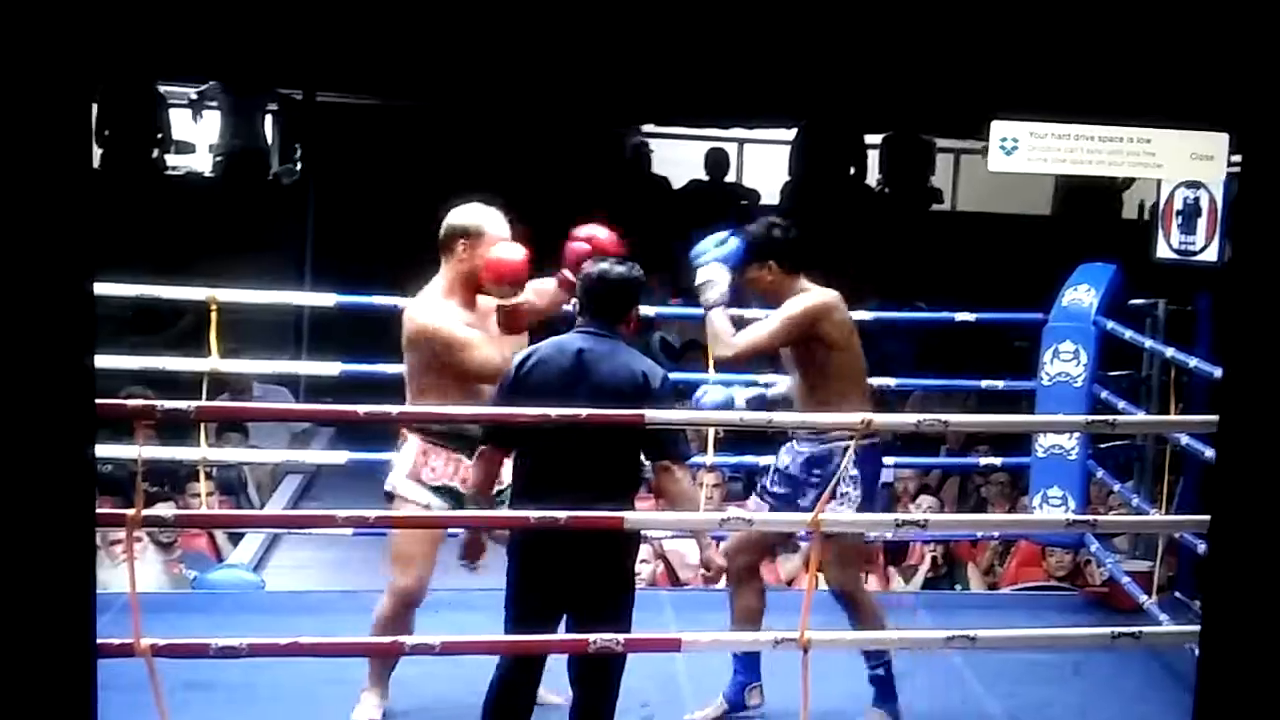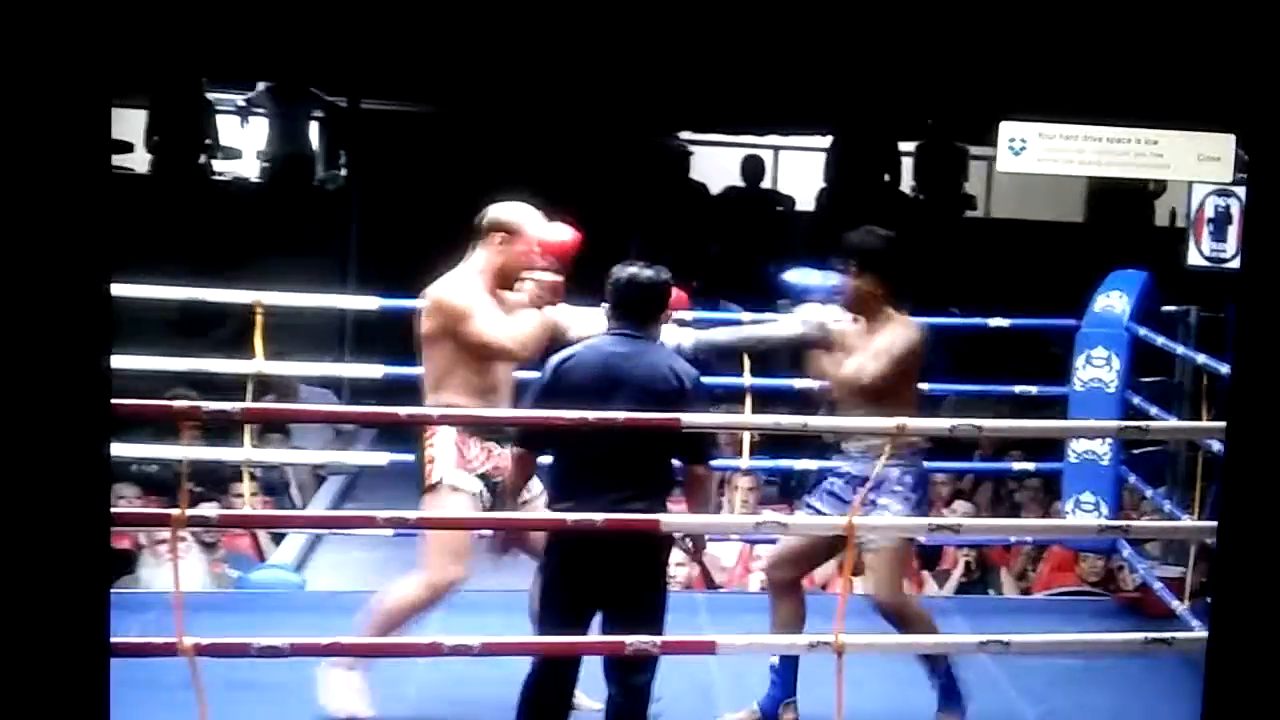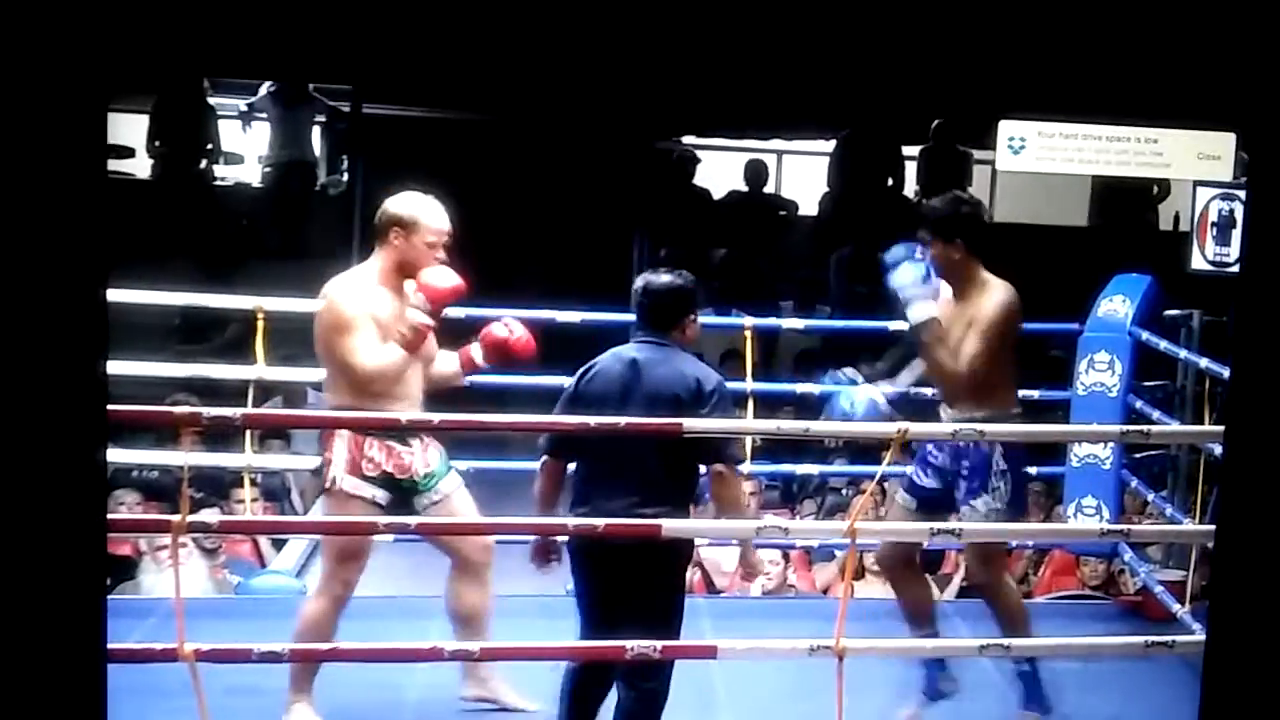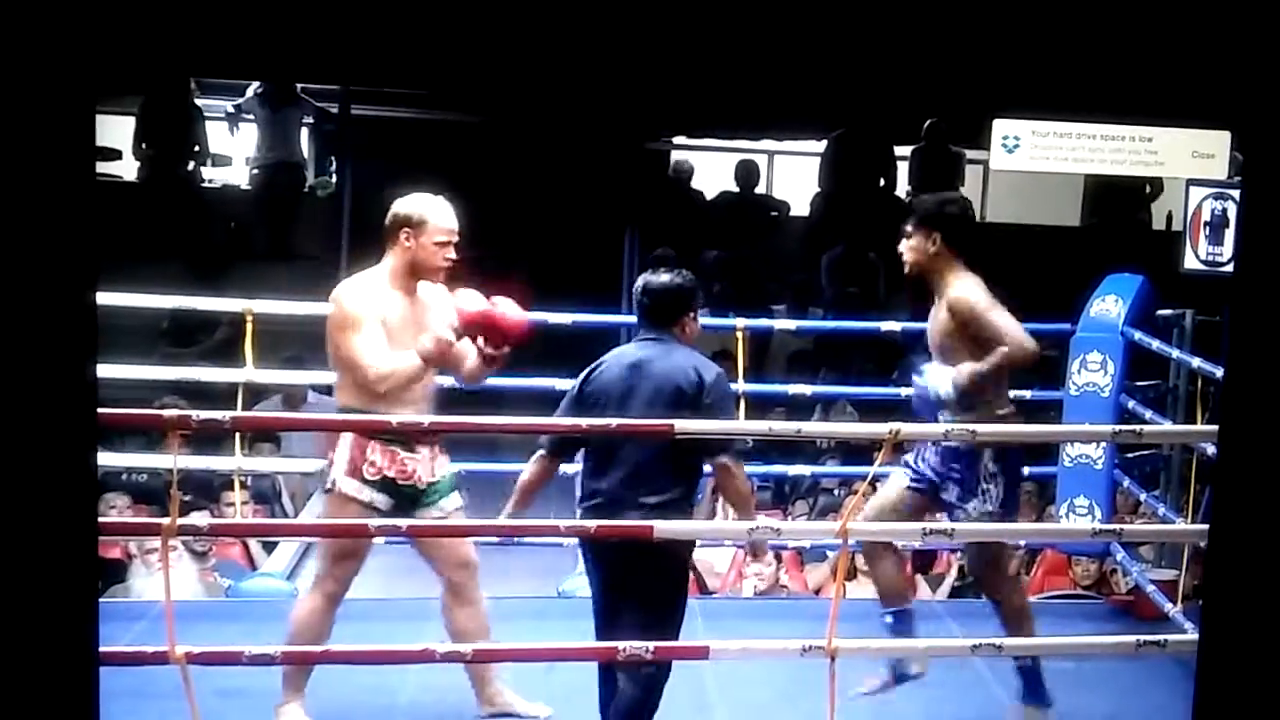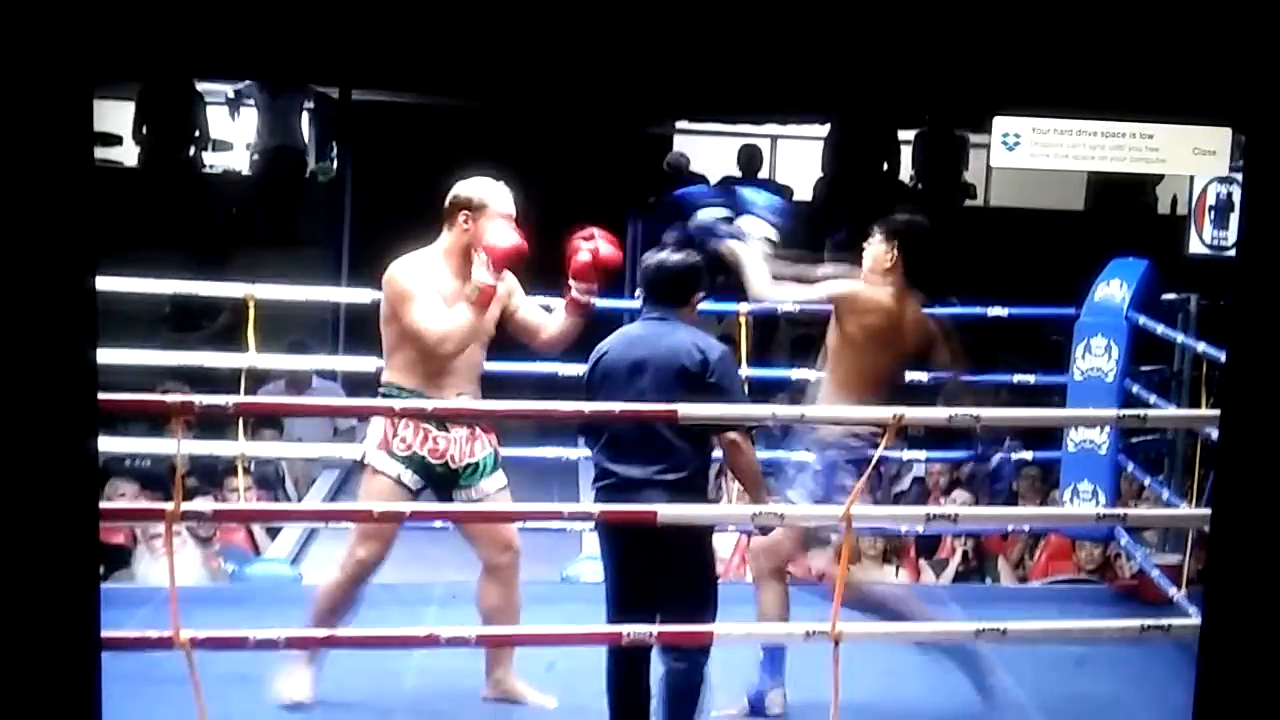
dt=0.4s
person 1, frame 1
left shoulder: (486, 297)
right shoulder: (431, 317)
right elbow: (500, 367)
left wrist: (568, 277)
right wrist: (516, 319)
right hip: (432, 457)
right knee: (407, 587)
person 1, frame 2
left shoulder: (504, 294)
right shoulder: (449, 295)
left elbow: (561, 332)
right elbow: (508, 346)
right wrist: (534, 300)
left hip: (502, 449)
right hip: (456, 447)
right knee: (444, 573)
right ankle: (345, 669)
person 1, frame 3
left shoulder: (415, 293)
right shoulder: (346, 295)
right elbow: (374, 378)
left wrist: (481, 353)
right wrist: (410, 334)
left hip: (418, 447)
right hip: (362, 450)
left knee: (475, 551)
right knee: (338, 582)
left ankle: (478, 677)
person 1, frame 4
left shoulder: (436, 296)
right shoulder: (356, 296)
left elbow: (468, 371)
right elbow: (378, 380)
left wrist: (490, 346)
right wrist: (431, 347)
left hip: (425, 455)
right hip: (368, 454)
left knee: (462, 572)
right knee: (331, 582)
person 1, frame 5
left shoulder: (499, 281)
right shoulder: (409, 274)
left elbow: (550, 340)
right elbow: (446, 344)
left wrist: (581, 295)
right wrist: (477, 299)
left hip: (469, 435)
right hip: (407, 430)
left knee: (503, 554)
right knee: (363, 556)
left ankle: (502, 678)
right ankle: (303, 660)
person 2, frame 1
left shoulder: (810, 306)
right shoulder: (800, 307)
left elbow: (729, 351)
left wrist: (715, 296)
right wrist: (745, 397)
left hip: (845, 455)
right hip: (804, 452)
left knee: (845, 582)
right knee: (739, 555)
person 2, frame 2
left shoulder: (905, 335)
right shoulder: (846, 321)
left elbow: (842, 391)
left wrist: (823, 338)
left hip: (895, 477)
right hip: (852, 472)
left knee: (887, 598)
right knee: (781, 569)
person 2, frame 3
left shoulder: (997, 300)
right shoulder: (943, 292)
left elbow: (959, 377)
left wrist: (925, 318)
left hip: (986, 448)
right hip: (942, 440)
left knee: (986, 577)
right knee: (894, 556)
right ankle: (936, 675)
person 2, frame 4
left shoulder: (966, 295)
right shoulder: (948, 294)
left elbow: (1025, 349)
right elbow: (977, 356)
left wrist: (961, 379)
left hip: (979, 448)
right hip: (944, 443)
left knee: (991, 576)
right knee: (872, 526)
right ankle: (903, 653)
person 2, frame 5
left shoulder: (859, 296)
right shoulder: (920, 321)
left elbow: (770, 295)
right elbow: (950, 371)
left wrist: (750, 243)
left hip: (840, 458)
right hip: (841, 452)
right knee: (770, 557)
left ankle: (956, 645)
person 3, frame 1
left shoulder: (530, 362)
right shoulder: (646, 376)
left elbow: (491, 452)
right elbow: (670, 468)
right wrist: (702, 540)
left hip: (534, 530)
right hip: (606, 536)
left knee: (520, 655)
right knee: (596, 665)
person 3, frame 2
left shoulder: (564, 363)
right shoulder: (679, 376)
left elbow: (525, 454)
right elbow: (698, 469)
left wrist: (506, 513)
right wrist: (698, 529)
left hip: (571, 528)
right hip: (640, 534)
left knee: (556, 652)
right knee: (631, 664)
person 3, frame 3
left shoulder: (594, 371)
right shoulder: (702, 382)
left elbow: (552, 461)
right elbow: (723, 471)
right wrist: (746, 543)
left hip: (590, 533)
right hip: (657, 541)
right knee: (644, 669)
person 3, frame 4
left shoulder: (600, 370)
right shoulder: (702, 375)
left elbow: (550, 452)
right elbow: (724, 463)
left wrist: (512, 509)
left hip: (599, 526)
right hip: (661, 532)
left knee: (614, 643)
right knee: (645, 658)
person 3, frame 5
left shoulder: (605, 350)
right shoulder: (708, 352)
right elbow: (731, 438)
right wrist: (762, 502)
left hip: (616, 508)
right hip: (679, 511)
right knee: (687, 638)
